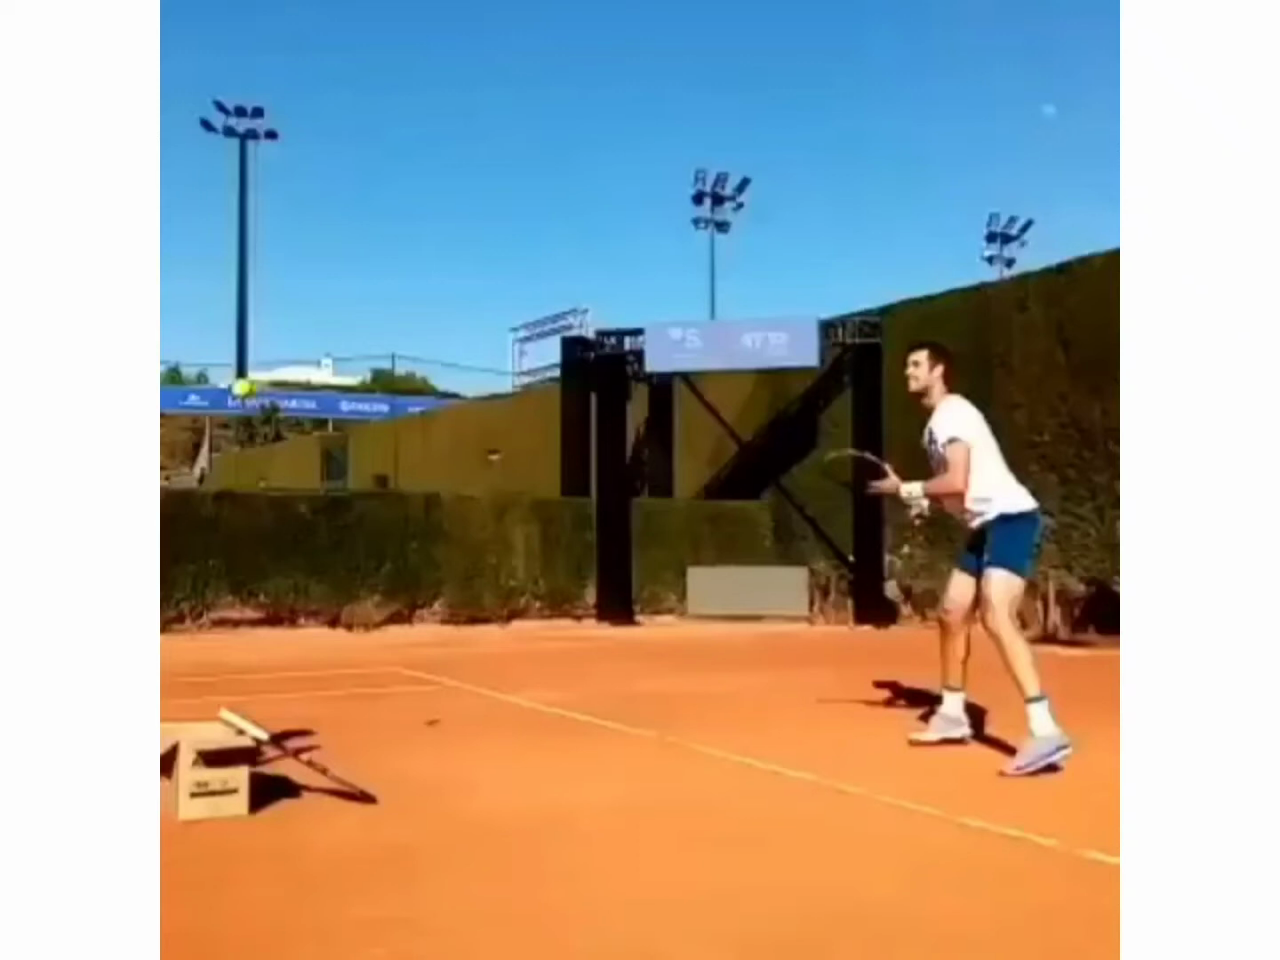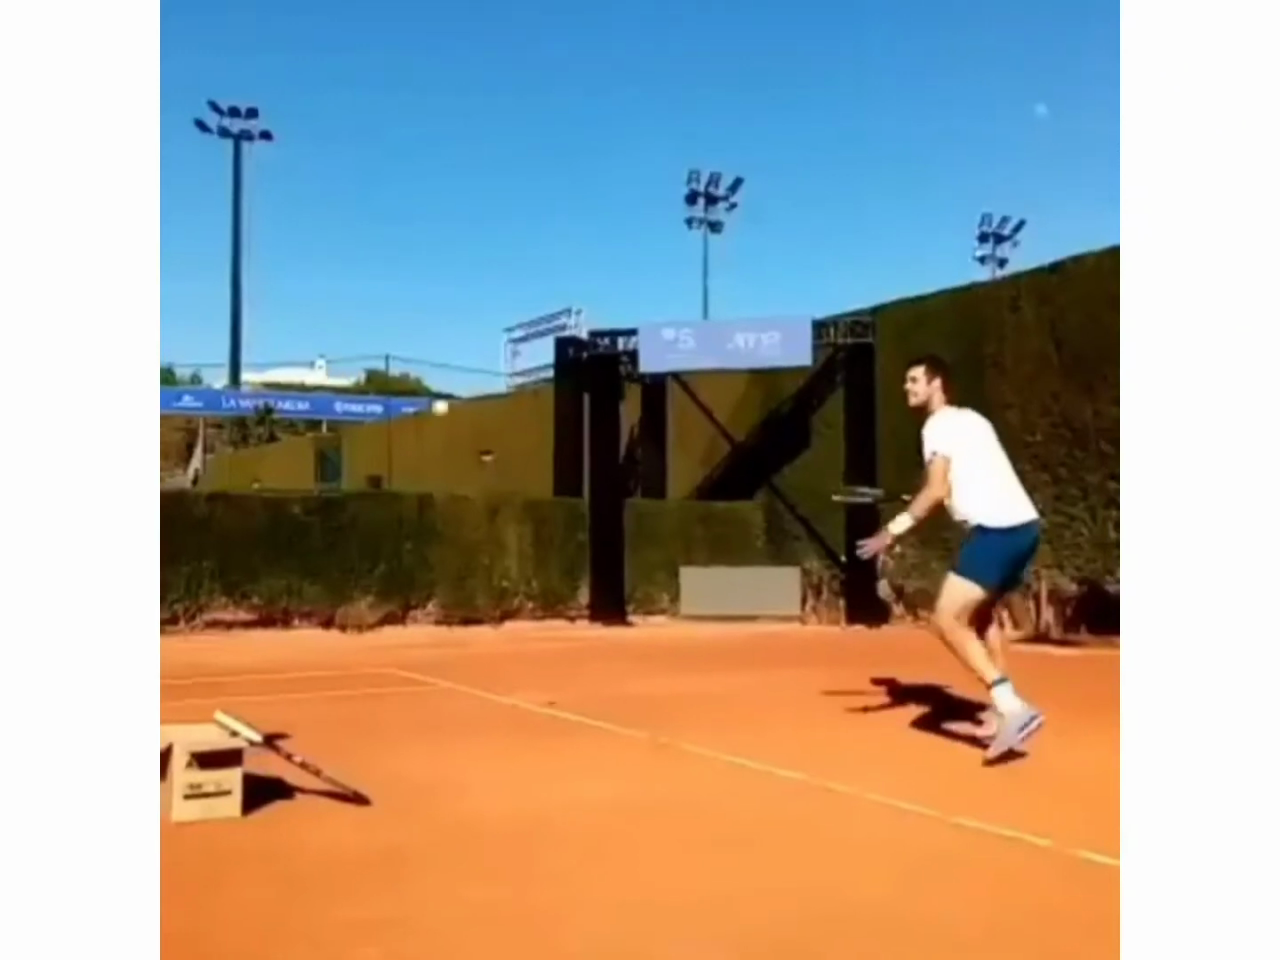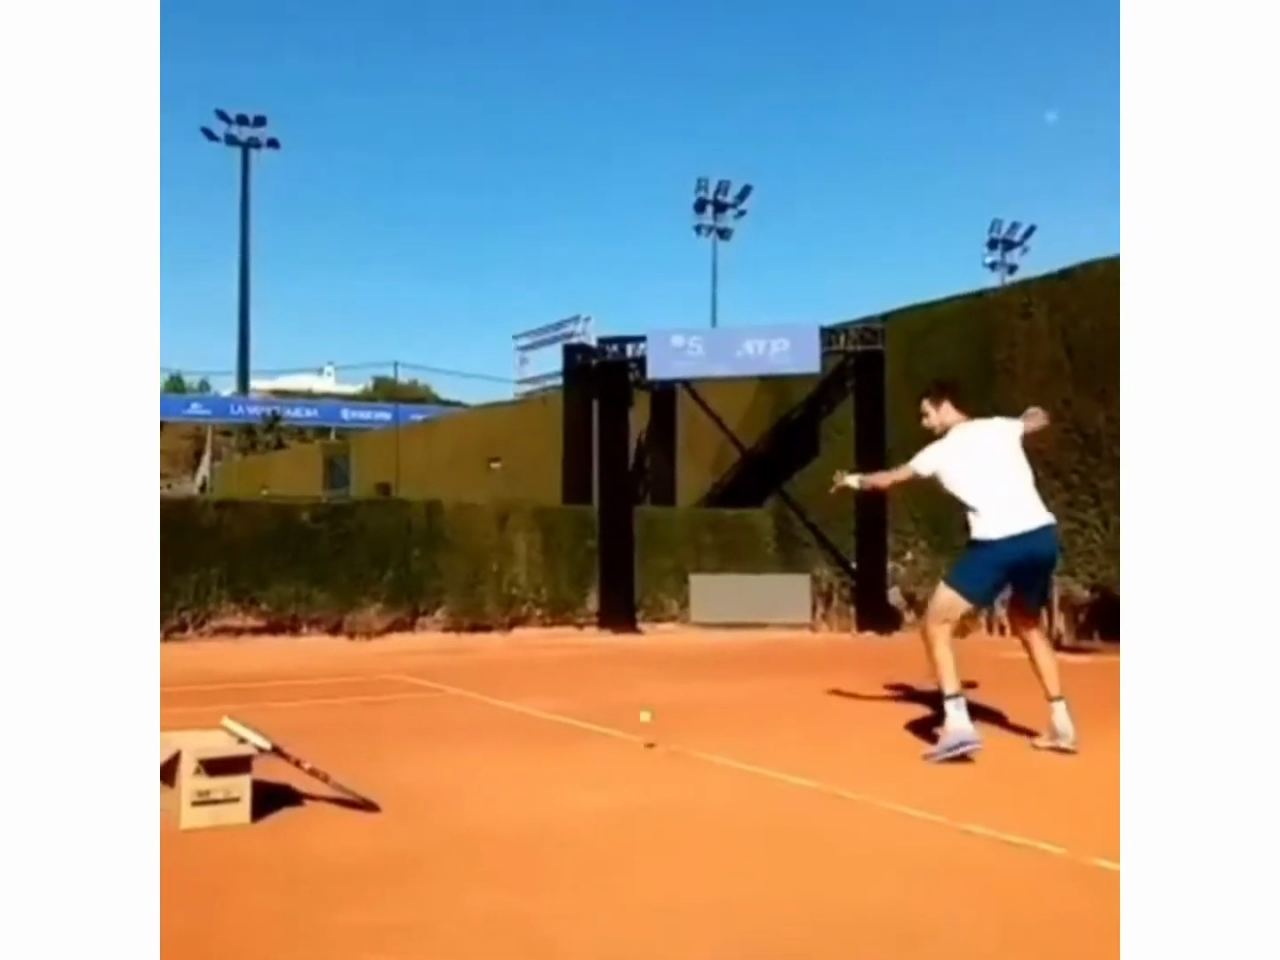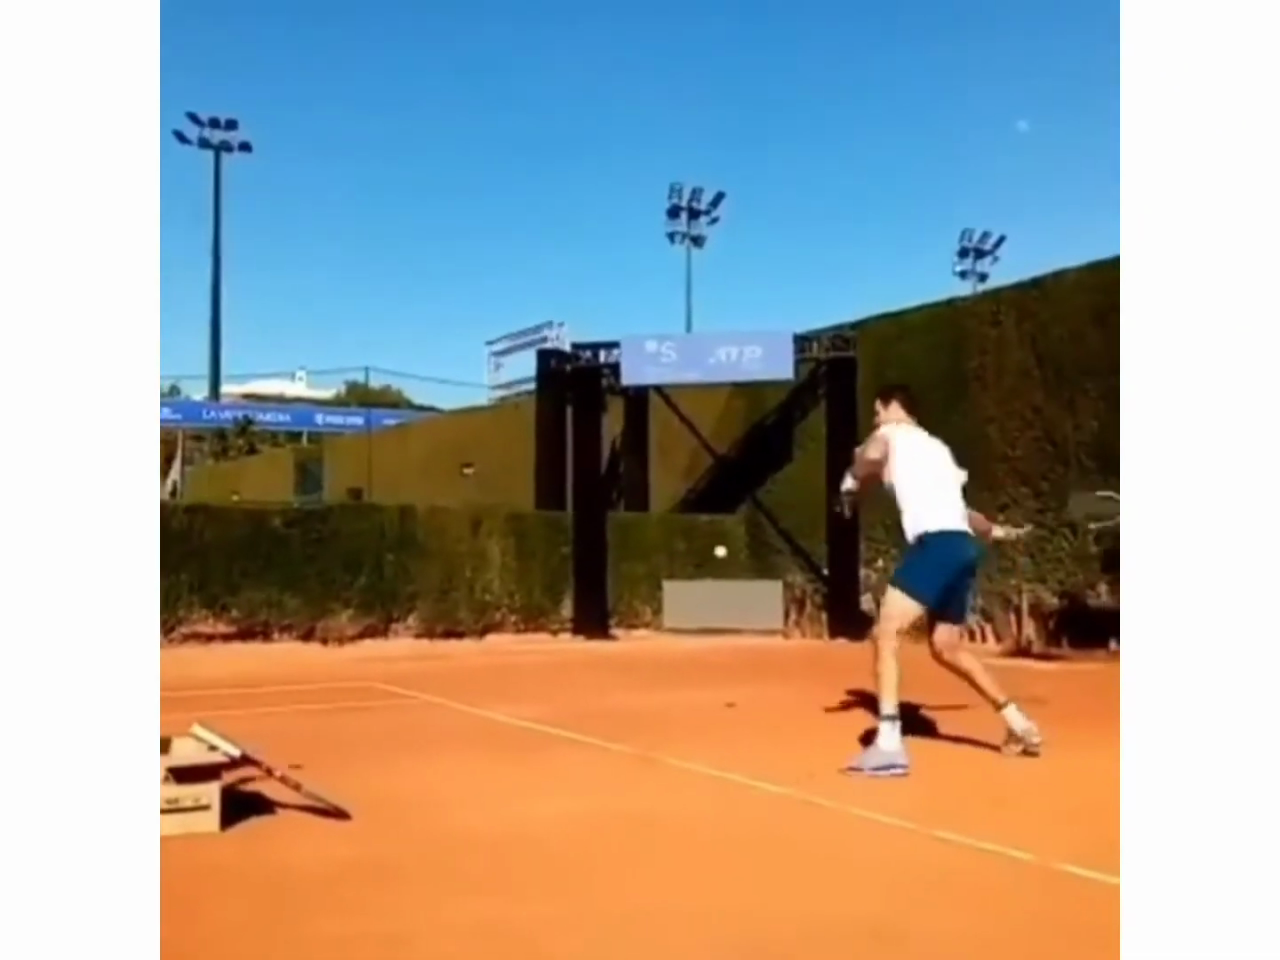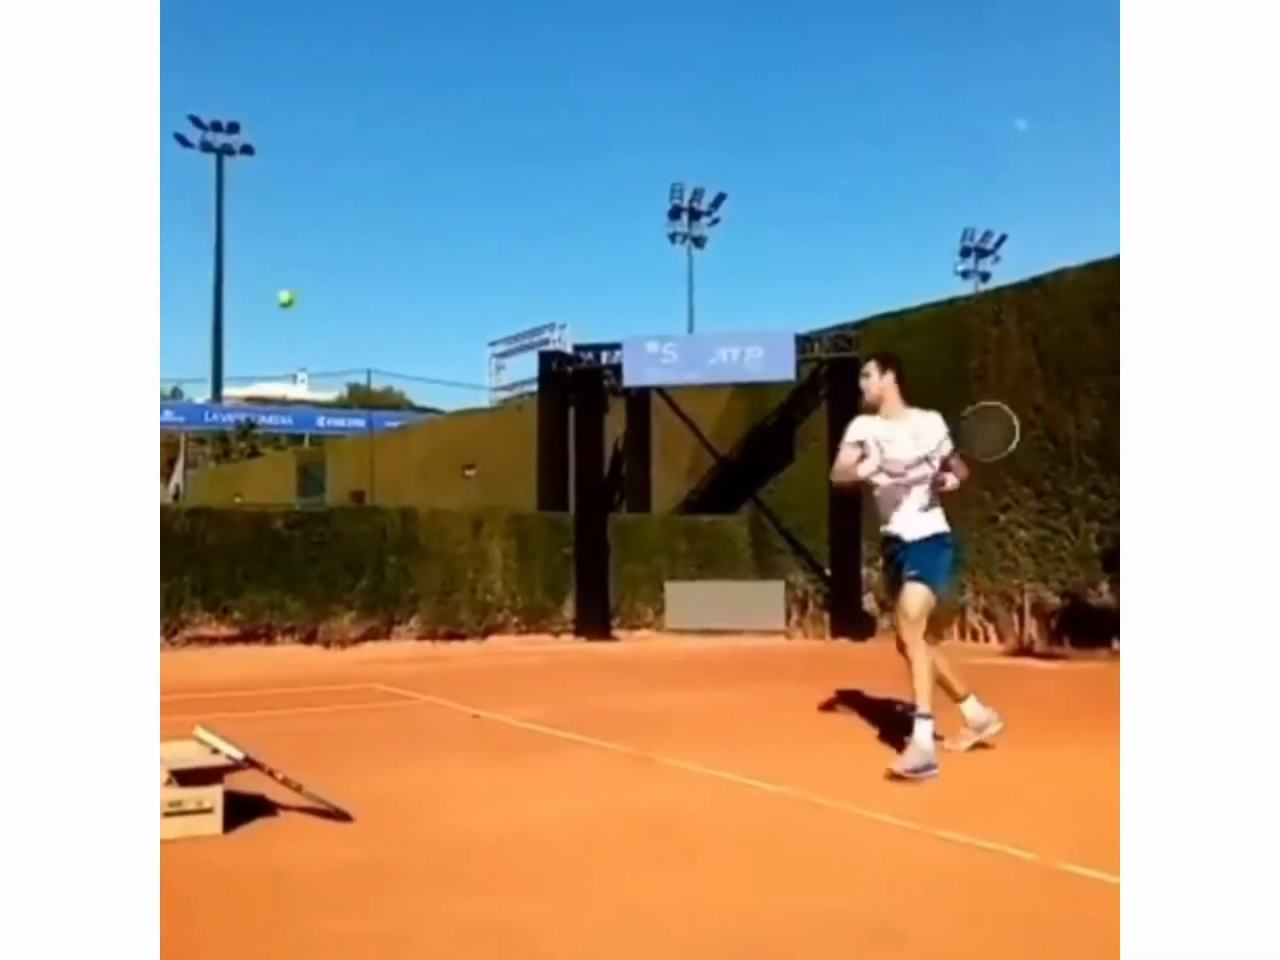
dt=1s
person 1, frame 1
left shoulder: (952, 412)
right shoulder: (935, 423)
left elbow: (957, 482)
left wrist: (906, 489)
right wrist: (924, 500)
left hip: (1010, 519)
right hip: (986, 525)
left knee: (997, 618)
right knee: (952, 614)
left ankle: (1045, 731)
right ankle: (952, 713)
person 1, frame 2
left shoulder: (939, 425)
right shoulder: (971, 418)
left elbow: (935, 490)
left wrist: (892, 531)
right wrist: (951, 494)
left hip: (998, 531)
right hip: (1025, 526)
left knee: (947, 620)
right knee: (978, 614)
left ankle: (1012, 707)
right ankle: (1011, 711)
person 1, frame 3
left shoulder: (940, 451)
right shoulder: (1001, 428)
left elbow: (886, 479)
right elbow: (1039, 419)
left wrist: (851, 480)
right wrist: (1031, 414)
left hip: (997, 544)
right hip: (1043, 535)
left knee: (935, 625)
right knee: (1027, 626)
left ankle: (958, 725)
right ankle: (1061, 725)
person 1, frame 4
left shoulder: (891, 433)
right shoulder: (936, 447)
left elbow: (870, 455)
right elbow: (966, 512)
left wrist: (852, 484)
right wrist: (995, 531)
left hip: (935, 544)
right hip: (959, 546)
left knee: (886, 634)
right knee: (948, 649)
left ankle: (888, 746)
right ankle: (1018, 725)
person 1, frame 5
left shoulder: (928, 421)
right shoulder: (861, 427)
left elbow: (959, 468)
right elbow: (838, 474)
left wrist: (947, 481)
right wrist: (877, 469)
left hip: (930, 539)
right hip: (895, 542)
left knee: (909, 630)
right knee: (909, 641)
left ankle: (922, 741)
right ankle: (976, 714)
